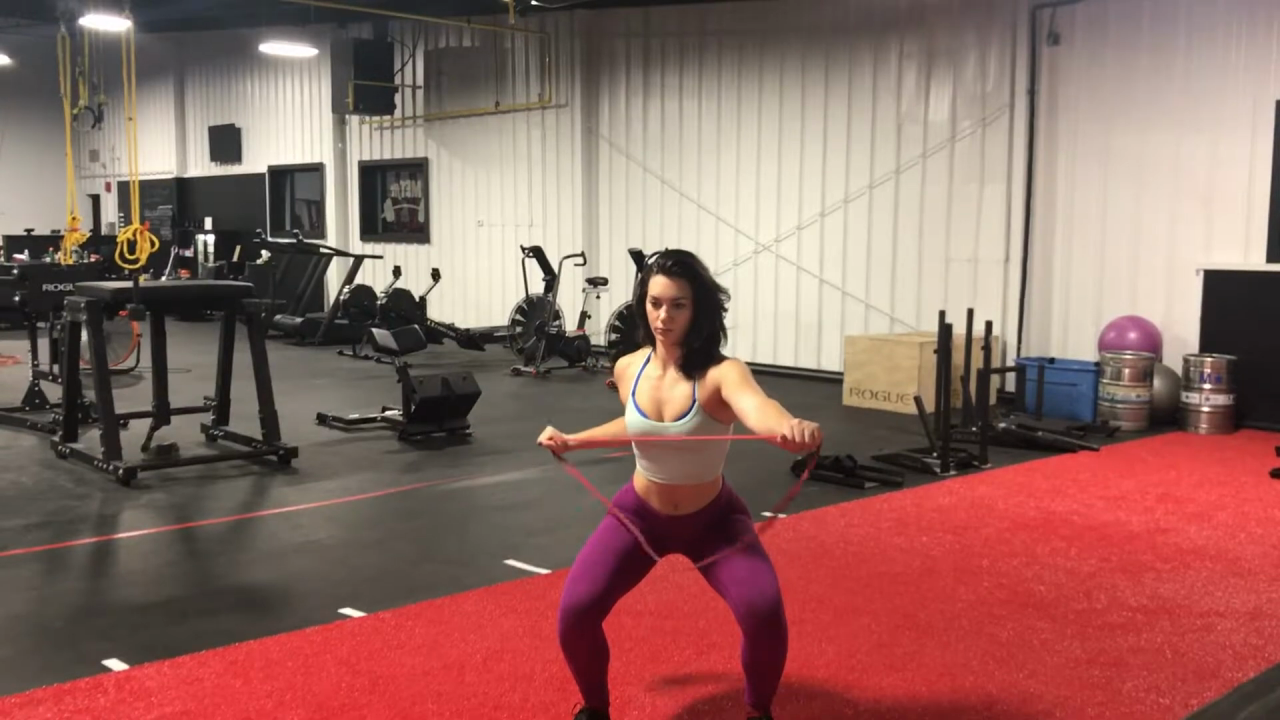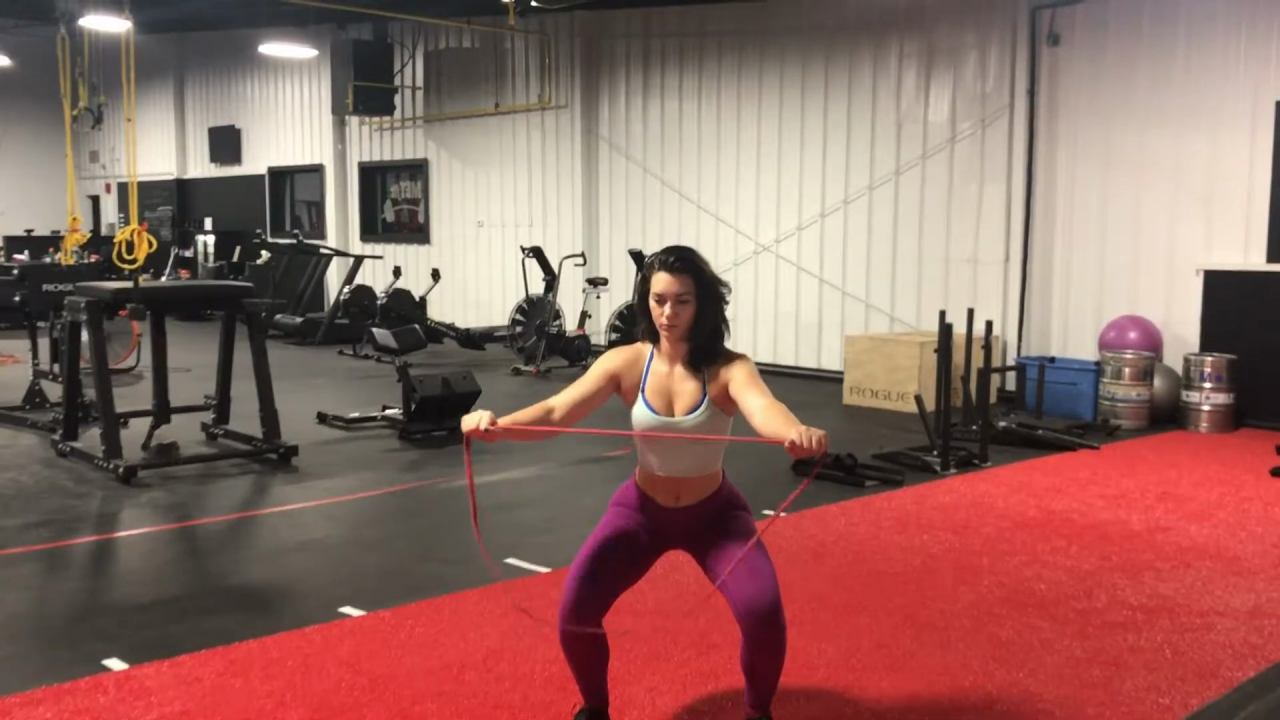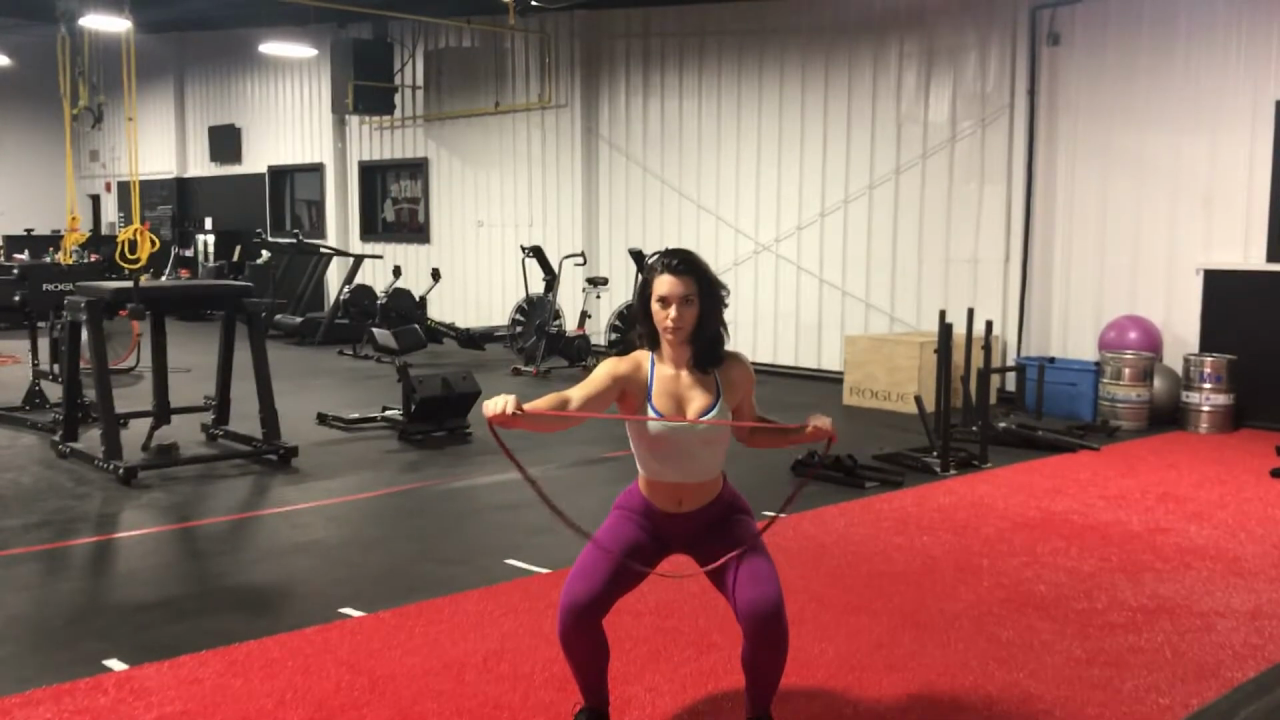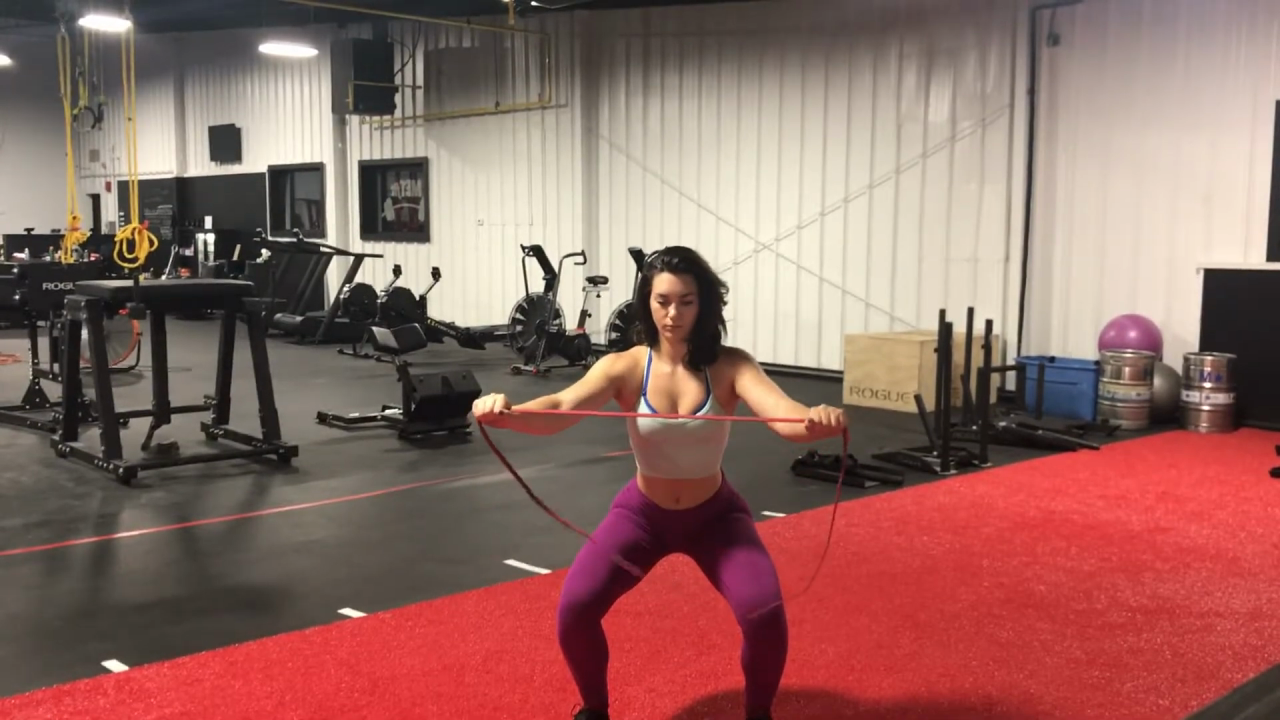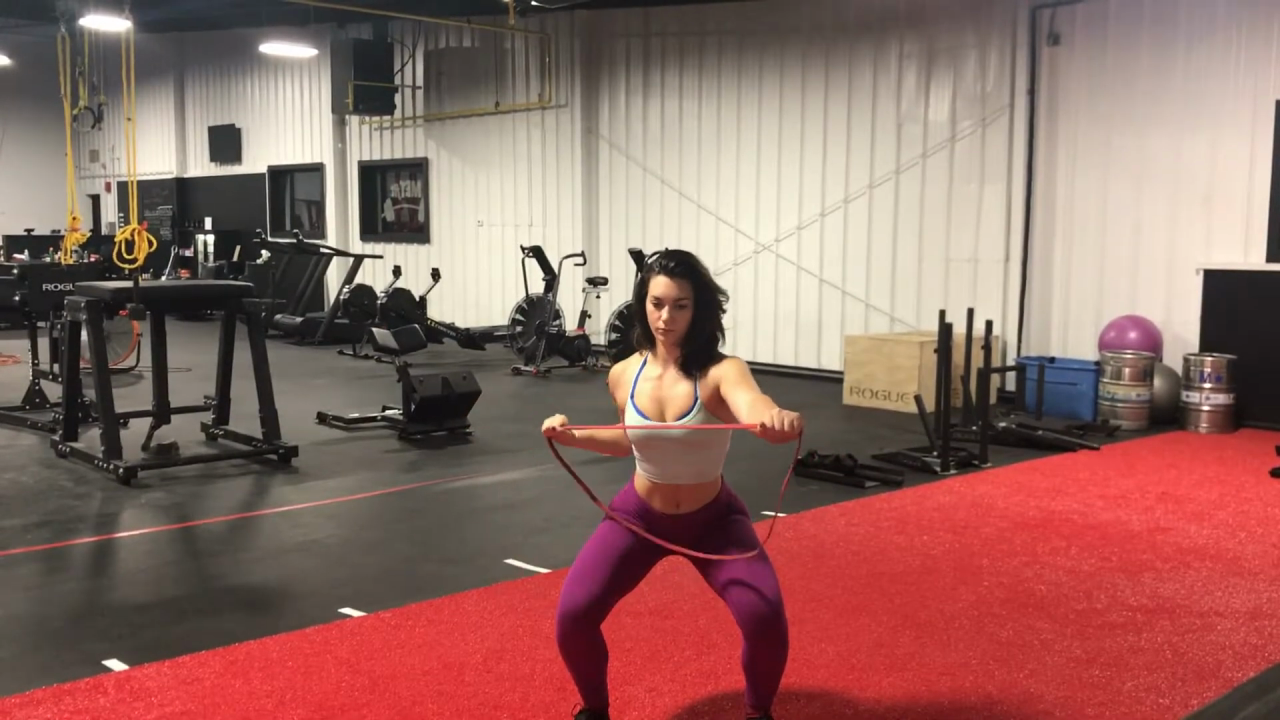
dt=1s
person 1, frame 1
left shoulder: (723, 373)
right shoulder: (628, 369)
left elbow: (757, 406)
left wrist: (792, 428)
right wrist: (572, 441)
left hip: (713, 519)
right hip: (640, 512)
left knee: (765, 616)
right knee: (575, 612)
person 1, frame 2
left shoulder: (730, 369)
right shoulder: (625, 362)
left elbow: (765, 408)
right elbow: (557, 411)
left wrist: (799, 434)
right wrist: (496, 425)
left hip: (714, 512)
right hip: (641, 509)
left knee: (763, 611)
right knee: (575, 609)
person 1, frame 3
left shoulder: (734, 371)
right shoulder: (627, 371)
right elbow: (570, 404)
left wrist: (803, 432)
right wrist: (517, 411)
left hip: (717, 516)
right hip: (643, 514)
left knee: (766, 615)
right knee: (575, 610)
person 1, frame 4
left shoulder: (731, 366)
right shoulder: (624, 367)
left elbow: (783, 413)
right elbow: (561, 409)
left wrist: (818, 420)
right wrist: (507, 414)
left hip: (714, 514)
right hip: (642, 512)
left knee: (764, 613)
right knee: (574, 608)
person 1, frame 5
left shoulder: (723, 371)
right shoulder: (624, 374)
left elbow: (754, 407)
left wrist: (780, 421)
right wrist: (572, 436)
left hip: (713, 518)
right hip: (639, 514)
left knee: (766, 617)
right knee: (573, 614)
